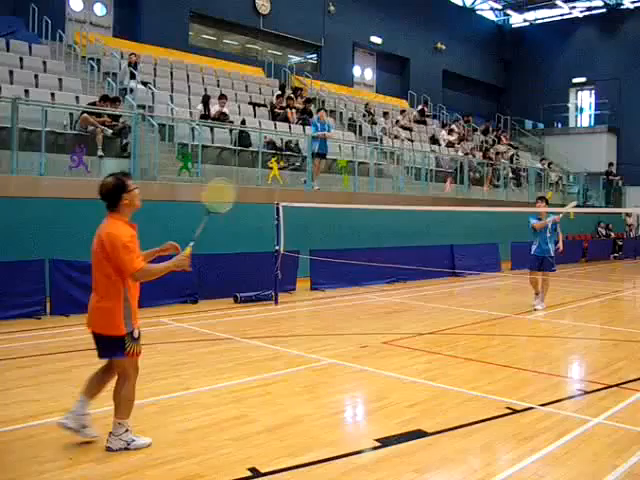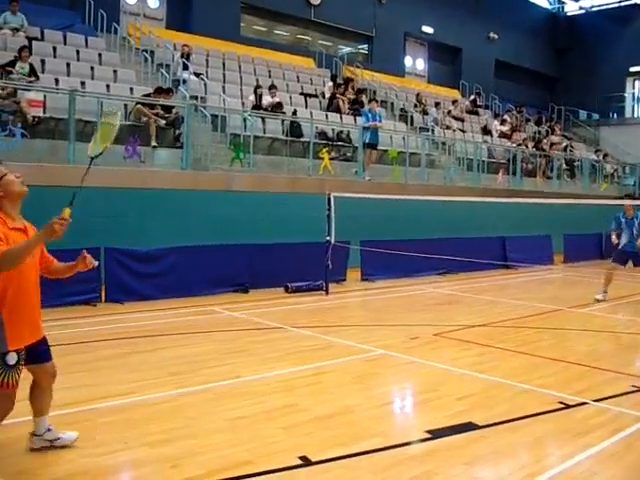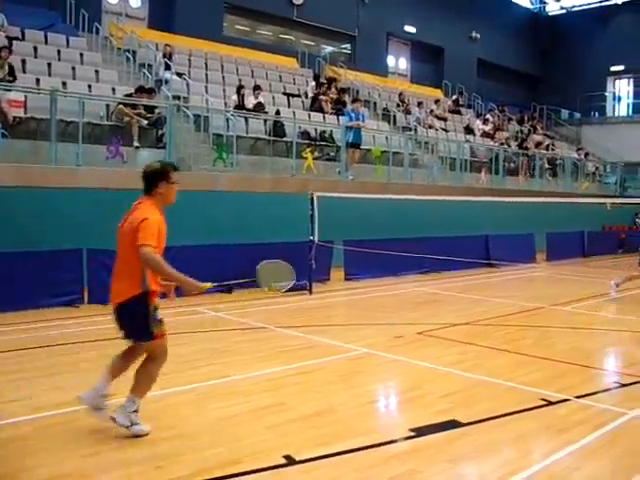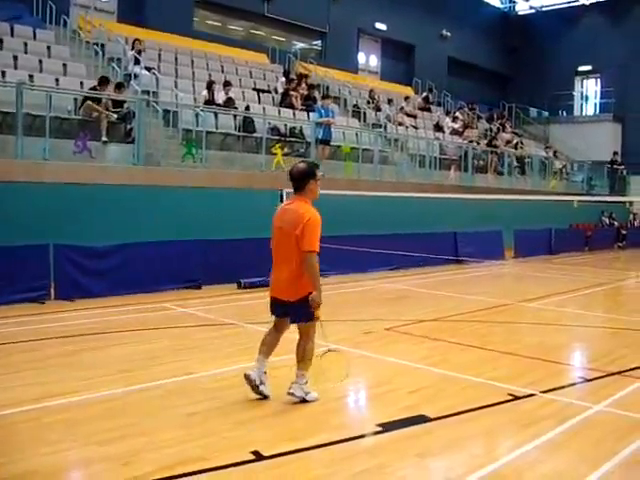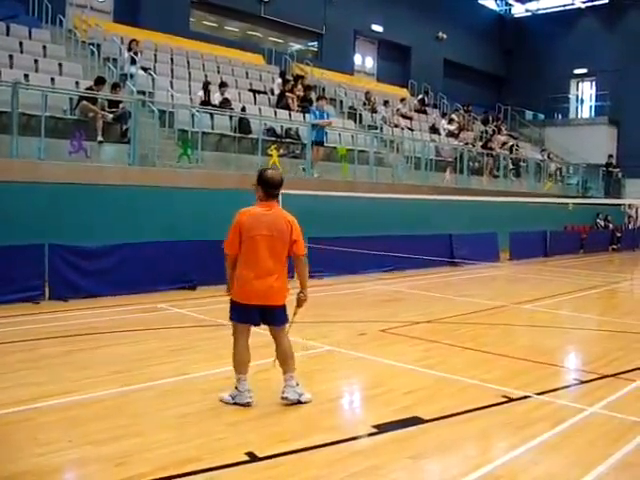
dt=1s
person 1, frame 1
left shoulder: (110, 228)
right shoulder: (118, 232)
right elbow: (139, 273)
left wrist: (160, 251)
right wrist: (174, 264)
left hip: (104, 314)
right hip: (117, 317)
left knee: (112, 367)
right knee: (129, 371)
left ankle: (77, 414)
right ankle: (120, 435)
person 1, frame 2
left shoulder: (30, 230)
left elbow: (51, 269)
left wrist: (79, 264)
right wrist: (43, 236)
left hip: (29, 327)
left knee: (47, 374)
left ankle: (42, 432)
person 1, frame 3
left shoulder: (139, 211)
right shoulder: (151, 217)
right elbow: (148, 256)
left wrist: (162, 282)
right wrist: (183, 281)
left hip: (130, 294)
right hip: (137, 297)
left knee: (140, 347)
right knee: (158, 353)
left ankle: (98, 393)
right ankle: (128, 412)
person 1, frame 4
left shoulder: (281, 210)
right shoulder: (309, 215)
right elbow: (310, 256)
right wrist: (317, 291)
left hip: (279, 284)
right hip: (300, 287)
left knee: (279, 326)
right knee: (307, 334)
left ankle: (258, 371)
right ankle: (300, 386)
person 1, frame 5
left shoulder: (244, 216)
right shoulder: (289, 221)
left elbow: (230, 255)
right elbow: (299, 258)
left wrist: (230, 281)
right wrist: (303, 289)
left hip: (245, 290)
right hip: (275, 292)
left knee: (240, 337)
right knee: (281, 338)
left ankle: (242, 391)
right ankle: (291, 388)
